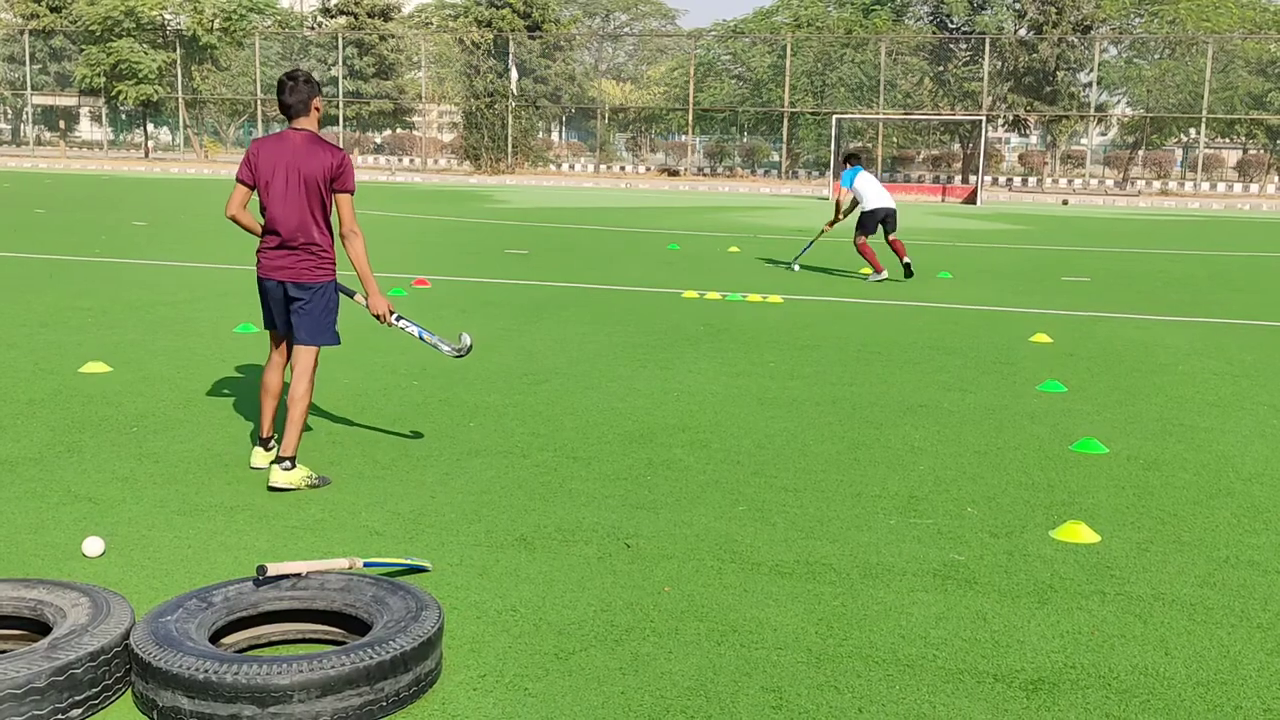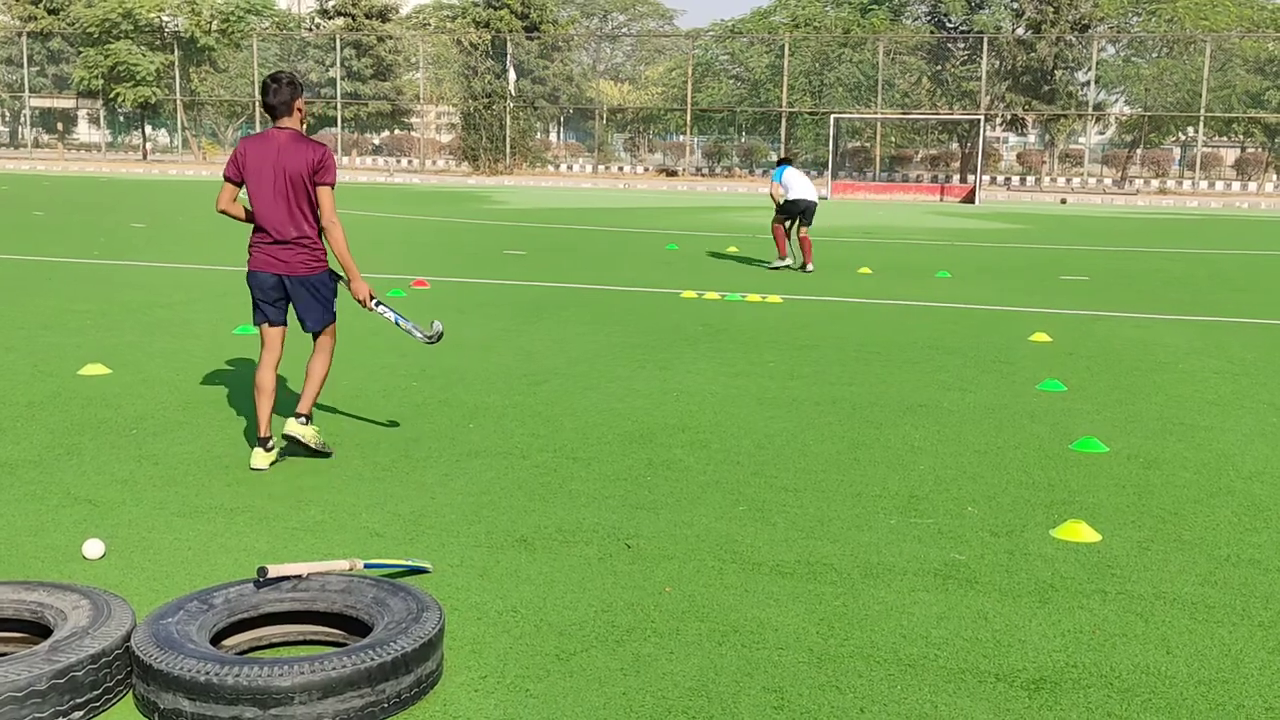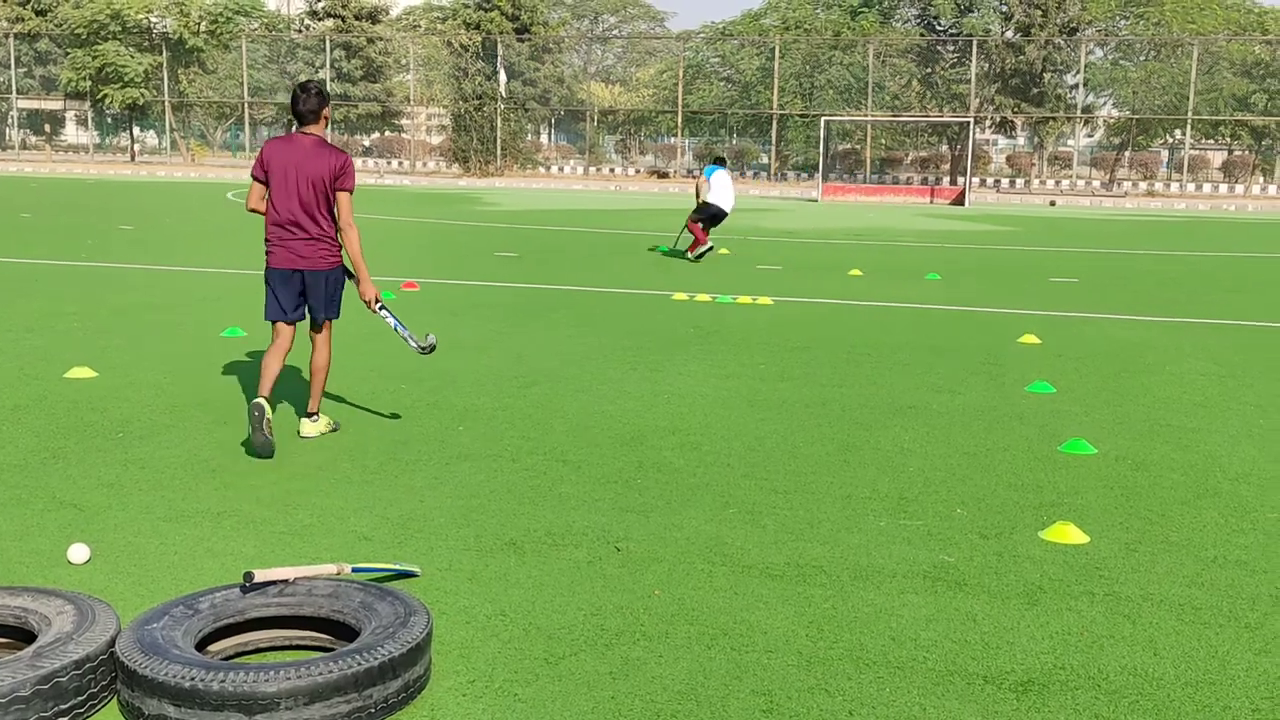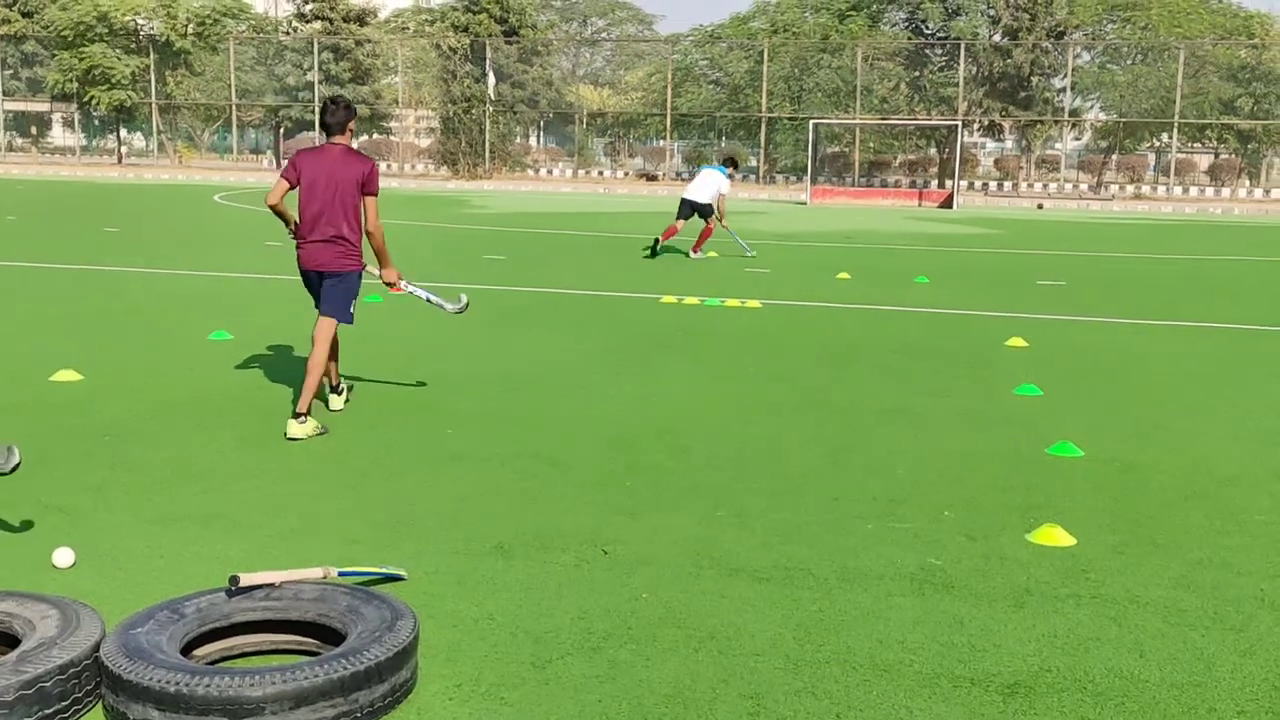
dt=0.4s
person 1, frame 1
left shoulder: (259, 149)
right shoulder: (334, 158)
left elbow: (234, 209)
right elbow: (349, 231)
right wrist: (373, 292)
left hip: (270, 270)
right hip: (314, 274)
left knee: (277, 356)
right knee: (303, 368)
left ankle: (263, 444)
right ankle: (286, 465)
person 1, frame 2
left shoulder: (245, 148)
right shoulder: (317, 153)
left elbow: (224, 204)
right elbow: (329, 222)
right wrist: (354, 277)
left hip: (262, 265)
right hip: (307, 265)
left knee: (270, 351)
right knee: (325, 339)
left ankle: (263, 444)
right ankle: (301, 418)
person 1, frame 3
left shoulder: (271, 149)
right shoulder: (339, 160)
left elbow: (253, 203)
right elbow: (345, 224)
right wrist: (364, 279)
left hip: (280, 260)
right hip: (323, 261)
left knee: (280, 341)
right knee: (321, 336)
left ankle: (261, 402)
right ankle: (312, 416)
person 1, frame 4
left shoulder: (302, 159)
right shoulder: (365, 166)
left elbow: (272, 199)
right elbow: (372, 226)
left wrist: (290, 222)
right wrist: (386, 267)
left hip: (308, 258)
right hip: (344, 261)
left knee: (327, 323)
right knee: (322, 337)
left ankle: (336, 389)
right ankle: (300, 417)
